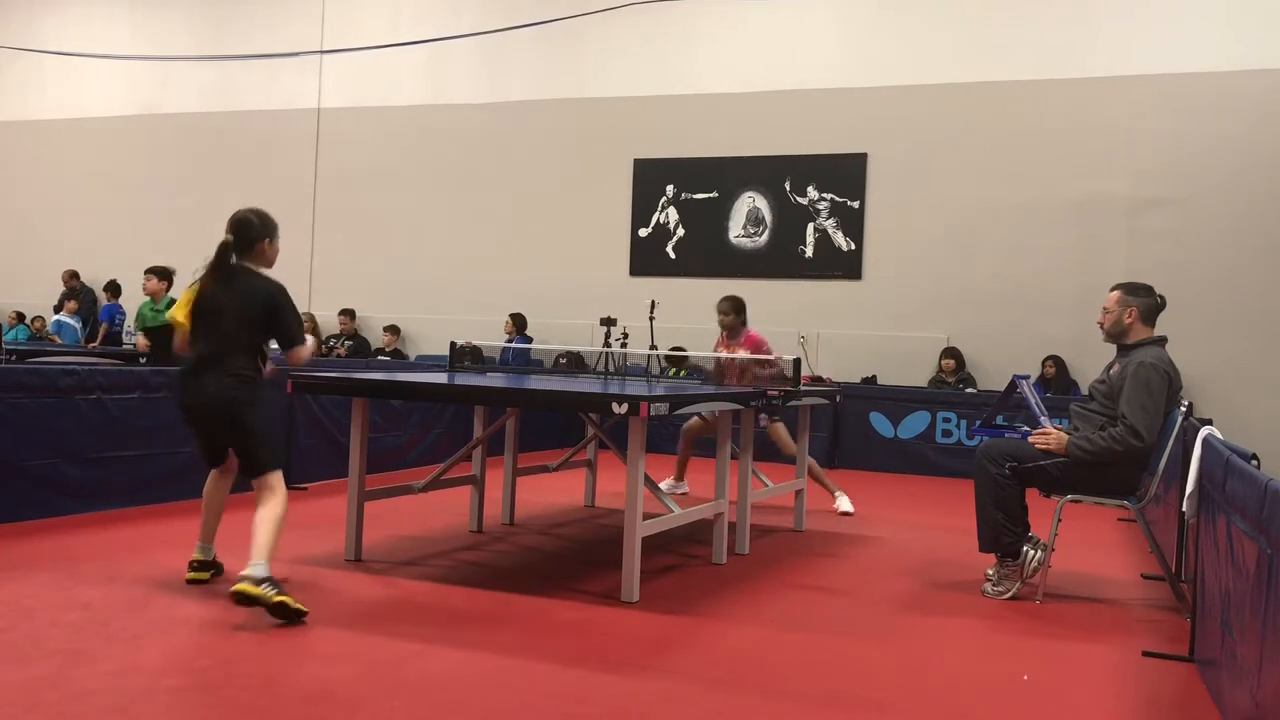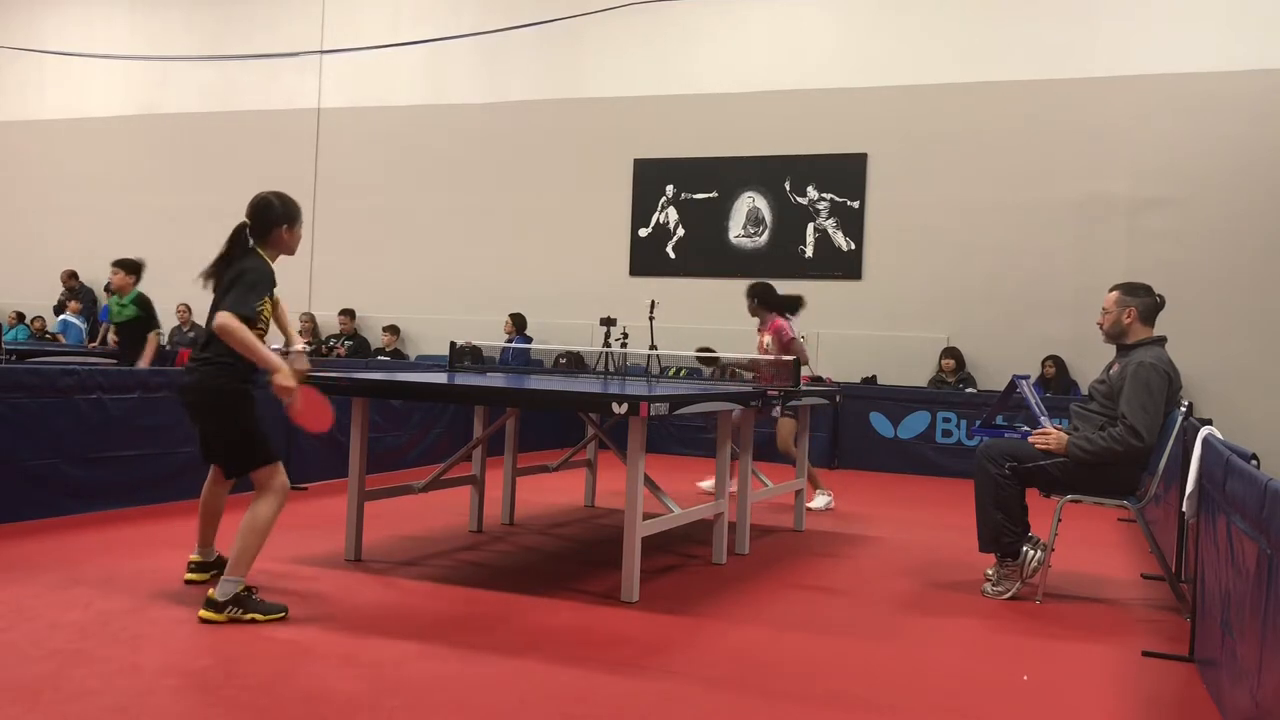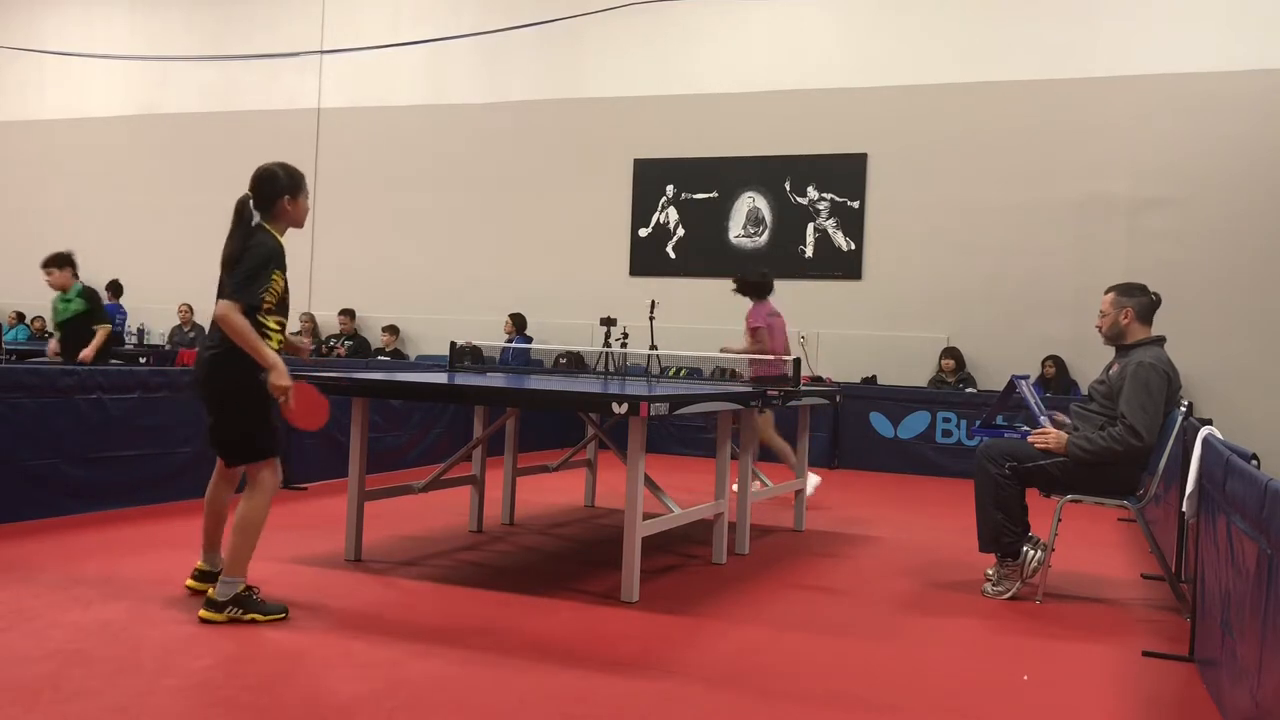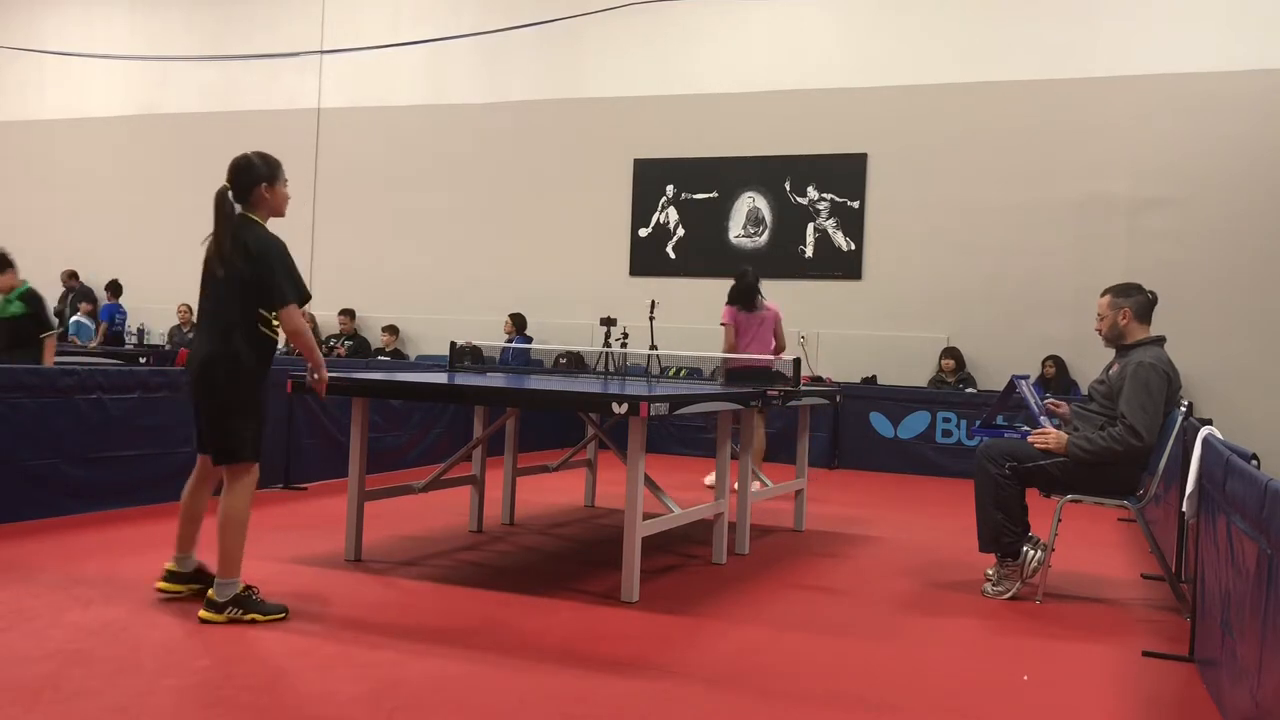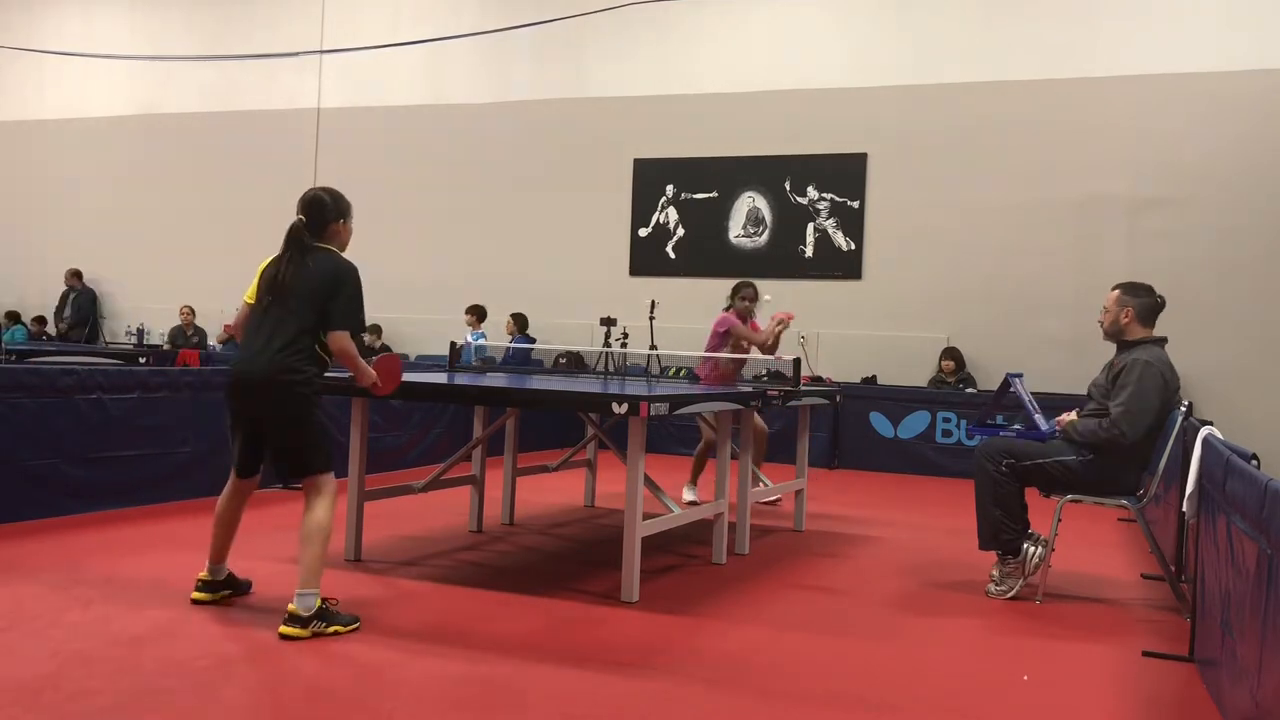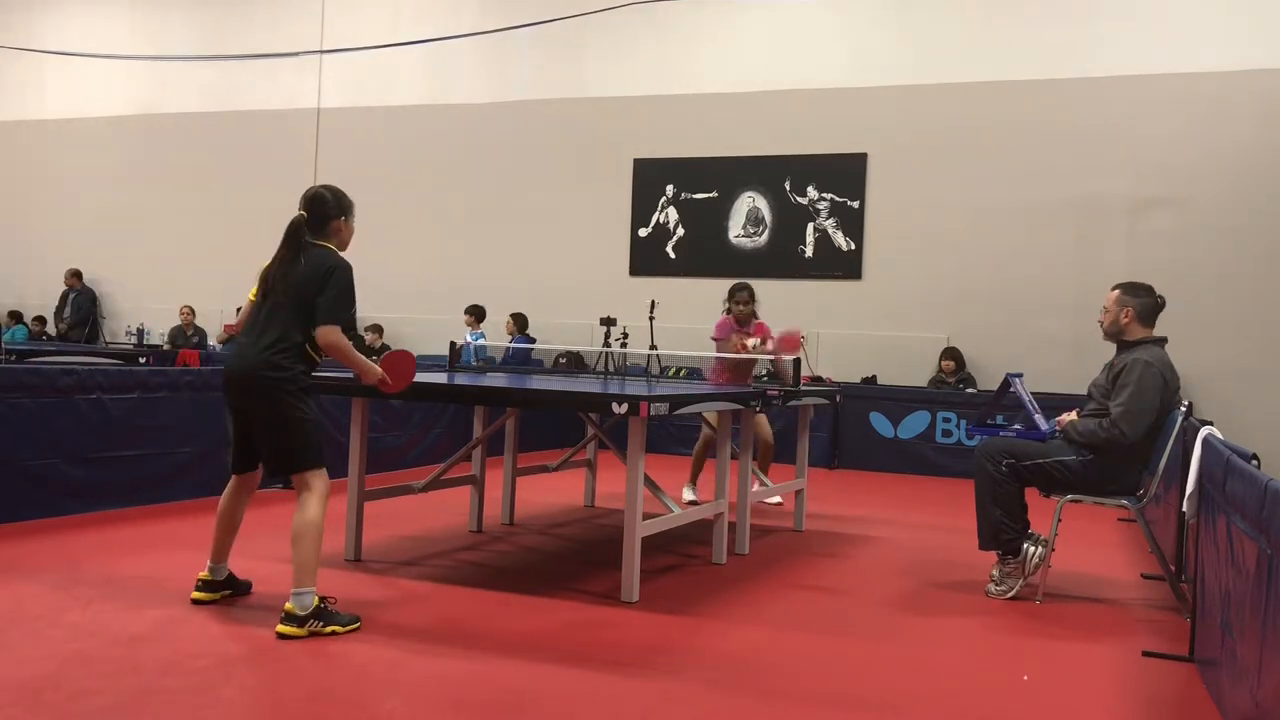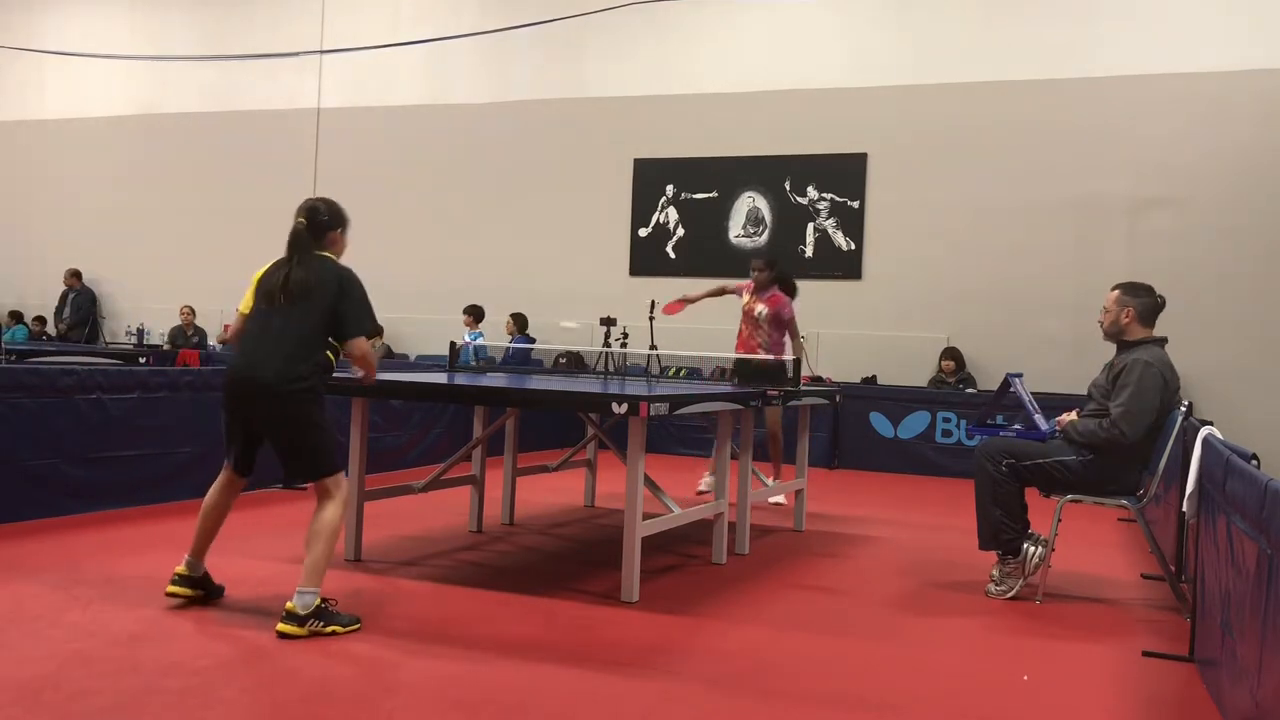
dt=0.3s
person 1, frame 1
left shoulder: (207, 282)
right shoulder: (268, 291)
left elbow: (183, 343)
right elbow: (301, 352)
right wrist: (310, 343)
left hip: (195, 394)
right hip: (231, 398)
left knee: (225, 467)
right knee: (272, 492)
left ankle: (203, 559)
right ankle: (256, 576)
person 1, frame 2
left shoulder: (247, 263)
right shoulder: (256, 272)
left elbow: (274, 303)
right elbow: (226, 323)
left wrist: (294, 342)
right wrist: (277, 364)
left hip: (204, 384)
right hip: (222, 388)
left knee: (224, 470)
right knee: (273, 486)
left ankle: (204, 559)
right ankle: (226, 594)
person 1, frame 3
left shoulder: (254, 242)
right shoulder: (264, 250)
right elbow: (227, 312)
left wrist: (284, 342)
right wrist: (273, 364)
left hip: (223, 371)
right hip: (236, 376)
left knee: (229, 469)
right knee: (265, 477)
left ankle: (209, 567)
right ankle: (225, 594)
person 1, frame 4
left shoulder: (227, 236)
right shoulder: (267, 245)
right elbow: (291, 318)
right wrist: (317, 364)
left hip: (209, 363)
right hip: (235, 370)
left knee: (208, 467)
right knee: (242, 475)
left ankle: (181, 568)
right ankle: (226, 595)
person 1, frame 5
left shoulder: (277, 263)
right shoulder: (341, 271)
left elbow: (239, 325)
right elbow: (337, 342)
right wrist: (363, 373)
left hip: (244, 378)
right hip: (288, 386)
left knee: (242, 479)
right knee: (321, 489)
left ankle: (214, 577)
right ankle: (305, 609)
person 1, frame 6
left shoulder: (282, 260)
right shoulder: (334, 267)
left elbow: (245, 321)
right elbow: (327, 337)
right wrist: (366, 369)
left hip: (240, 373)
right hip: (278, 382)
left knee: (245, 475)
right knee: (313, 485)
left ankle: (214, 577)
right ankle: (302, 608)
person 1, frame 7
left shoulder: (271, 272)
right shoulder: (342, 278)
left elbow: (237, 331)
right elbow: (360, 350)
right wrist: (369, 369)
left hip: (242, 383)
right hip: (293, 391)
left knee: (232, 476)
right knee: (333, 491)
left ankle: (191, 573)
right ankle: (303, 607)
person 2, frame 1
left shoulder: (1147, 366)
right shoulder: (1132, 357)
left elbow: (1133, 438)
left wrist: (1070, 446)
right wrist: (1067, 434)
left hip: (1108, 469)
right hip: (1093, 455)
left knee: (994, 454)
right knee: (998, 451)
left ankle: (1013, 554)
right ankle: (1020, 544)
person 2, frame 2
left shoulder: (1147, 366)
right shoulder: (1132, 357)
left elbow: (1133, 438)
left wrist: (1070, 445)
right wrist: (1068, 435)
left hip: (1107, 469)
right hip: (1094, 457)
left knee: (994, 455)
right knee: (997, 451)
left ankle: (1013, 554)
right ankle: (1020, 545)
person 2, frame 3
left shoulder: (1146, 366)
right shoulder: (1131, 357)
left elbow: (1133, 438)
left wrist: (1070, 444)
right wrist: (1073, 425)
left hip: (1107, 469)
right hip: (1095, 456)
left knee: (994, 455)
right knee: (998, 452)
left ankle: (1012, 553)
right ankle: (1019, 544)
person 2, frame 4
left shoulder: (1146, 366)
right shoulder: (1131, 357)
left elbow: (1134, 438)
left wrist: (1071, 444)
right wrist: (1073, 415)
left hip: (1107, 469)
right hip: (1094, 456)
left knee: (994, 455)
right knee: (998, 451)
left ankle: (1013, 554)
right ankle: (1020, 545)
person 2, frame 5
left shoulder: (1145, 364)
right shoulder: (1133, 355)
left elbow: (1120, 431)
left wrist: (1072, 427)
right wrist: (1077, 419)
left hip: (1106, 466)
right hip: (1095, 454)
left knee: (993, 453)
right knee: (998, 449)
left ankle: (1014, 551)
right ankle: (1020, 542)
person 2, frame 6
left shoulder: (1144, 364)
right shoulder: (1133, 356)
left elbow: (1120, 431)
left wrist: (1072, 427)
right wrist: (1076, 419)
left hip: (1106, 466)
right hip: (1095, 454)
left knee: (993, 453)
right knee: (997, 450)
left ankle: (1014, 551)
right ankle: (1020, 543)
person 2, frame 7
left shoulder: (1144, 365)
right shoulder: (1133, 356)
left elbow: (1120, 432)
left wrist: (1073, 427)
right wrist: (1078, 419)
left hip: (1106, 467)
right hip: (1095, 454)
left knee: (993, 453)
right knee: (998, 449)
left ankle: (1014, 551)
right ankle: (1020, 542)
person 3, frame 1
left shoulder: (755, 341)
right shoulder: (721, 342)
right elbow: (718, 377)
left knee: (791, 450)
right knee: (688, 431)
left ankle: (838, 494)
right ankle: (677, 482)
person 3, frame 2
left shoulder: (780, 326)
right shoulder: (763, 328)
left elbow: (803, 359)
left knee: (785, 447)
right knee: (732, 425)
left ankle: (823, 492)
right ankle: (727, 480)
person 3, frame 3
left shoulder: (755, 312)
right shoulder: (774, 312)
left elbow: (766, 347)
right elbow: (785, 349)
left wrist: (737, 351)
left hip: (765, 377)
right hip: (779, 375)
left knee: (767, 435)
right knee: (748, 424)
left ankle: (806, 476)
right ankle: (751, 480)
person 3, frame 4
left shoulder: (731, 310)
right shoulder: (771, 310)
left elbow: (729, 345)
right elbow: (781, 345)
left wrist: (723, 366)
left hip: (738, 370)
right hip: (764, 371)
right knee: (757, 425)
right ankle: (753, 477)
person 3, frame 5
left shoulder: (752, 325)
right shoulder: (726, 320)
left elbow: (768, 350)
right elbow: (761, 341)
left wrist: (778, 332)
right wrist: (775, 322)
left hip: (729, 387)
right hip: (705, 385)
left knee: (760, 430)
right knee: (711, 438)
right ankle: (691, 486)
person 3, frame 6
left shoulder: (762, 330)
right shoulder: (724, 325)
right elbow: (726, 359)
right wrist: (758, 352)
left knee: (767, 440)
right knee: (708, 436)
left ankle: (762, 486)
right ankle: (690, 486)
person 3, frame 7
left shoulder: (781, 302)
right shoulder: (748, 289)
left elbow: (796, 340)
right elbow: (723, 289)
right wrist: (696, 297)
left hip: (770, 367)
right hip: (744, 364)
left knee: (773, 429)
left ankle: (777, 482)
right ankle: (711, 475)
